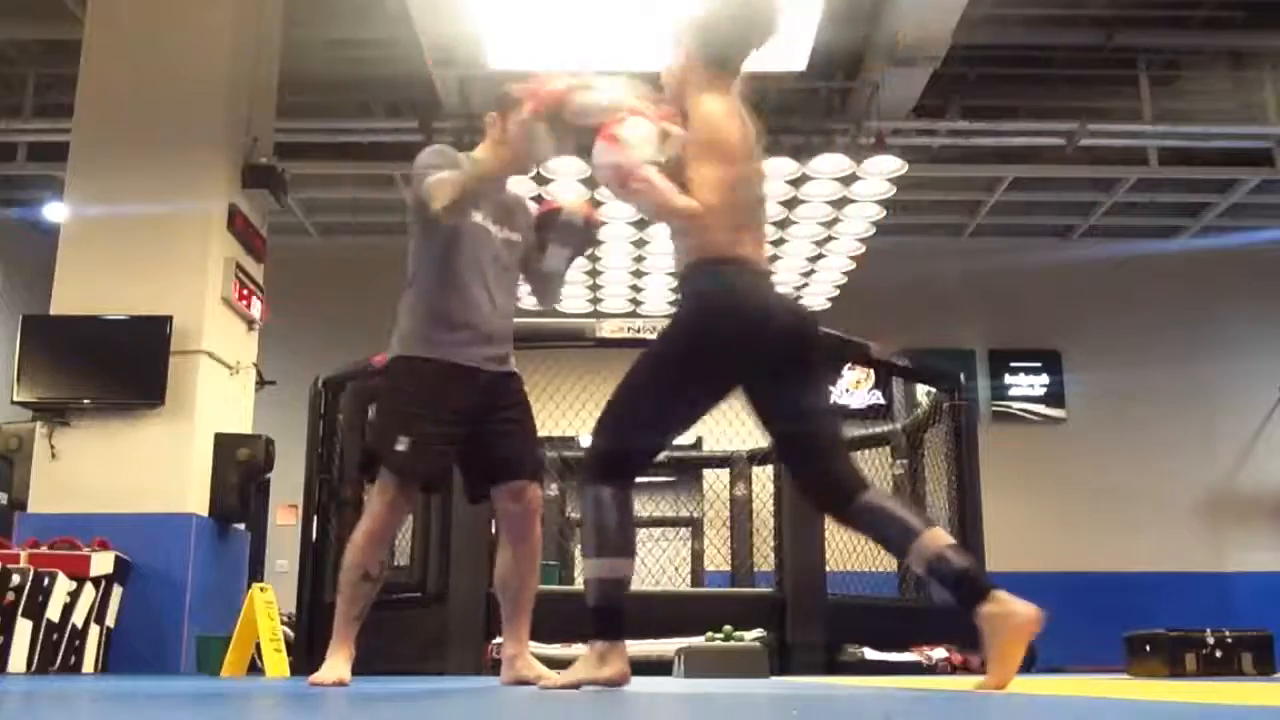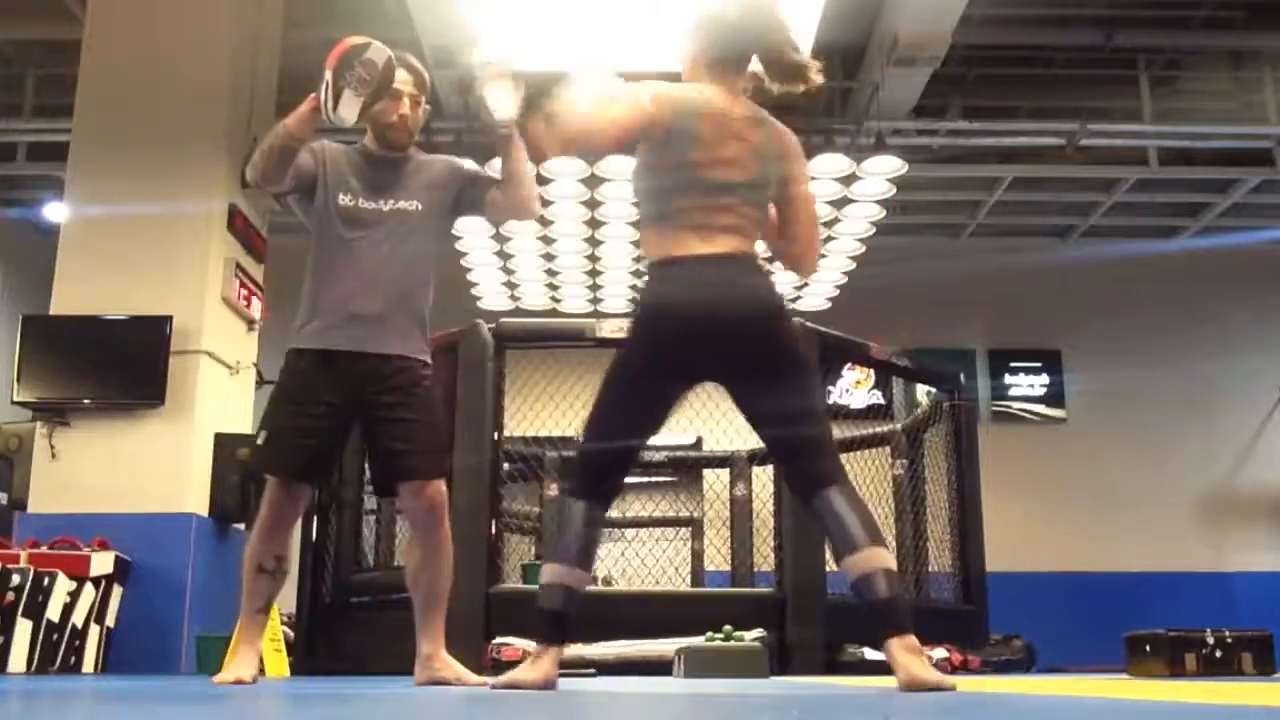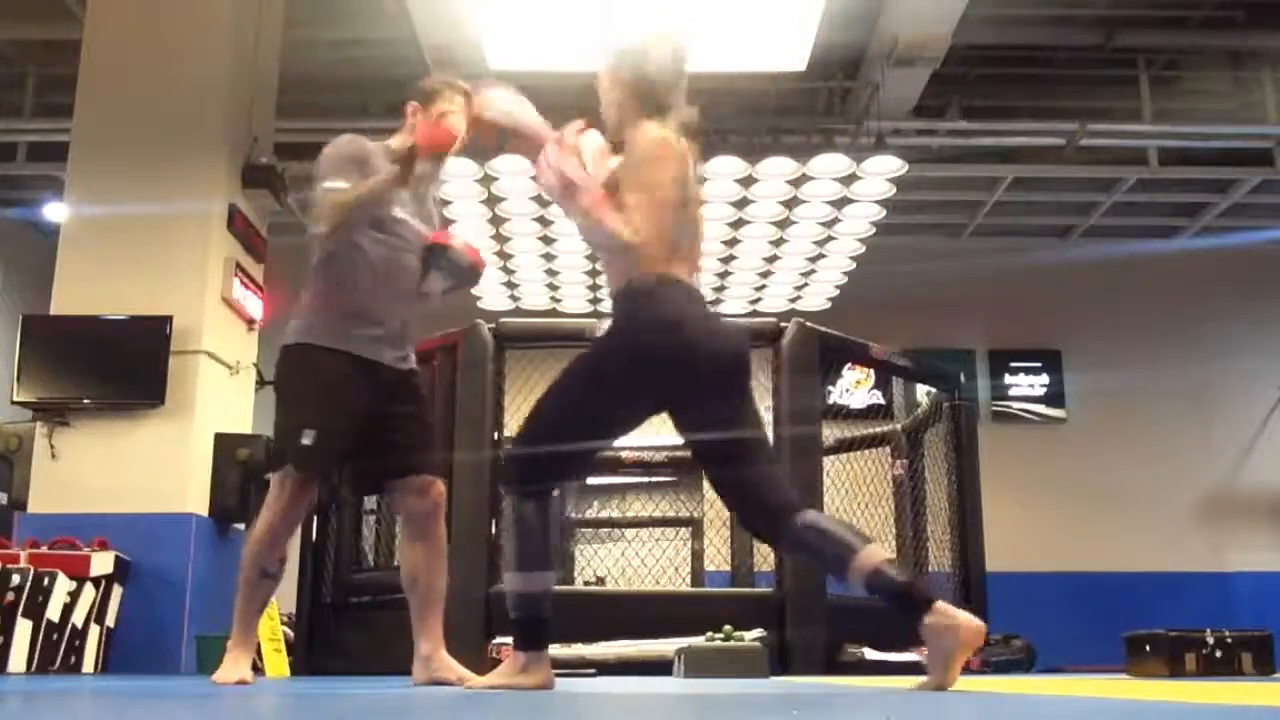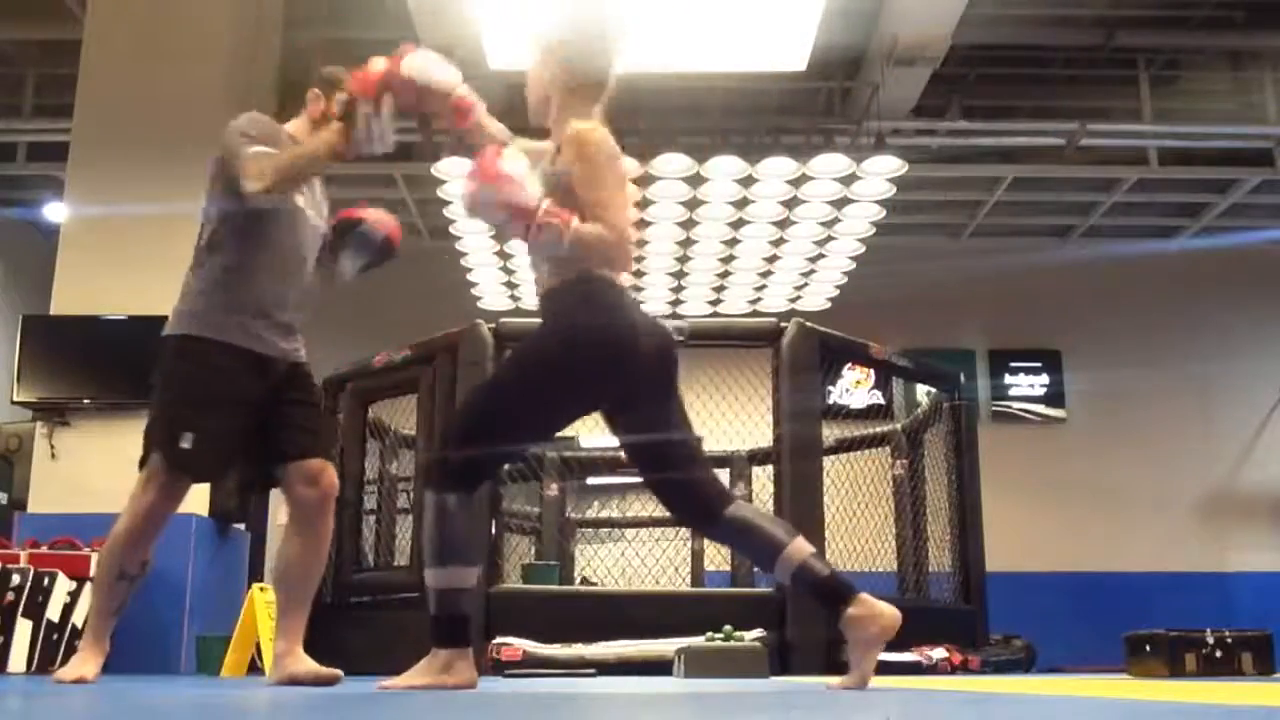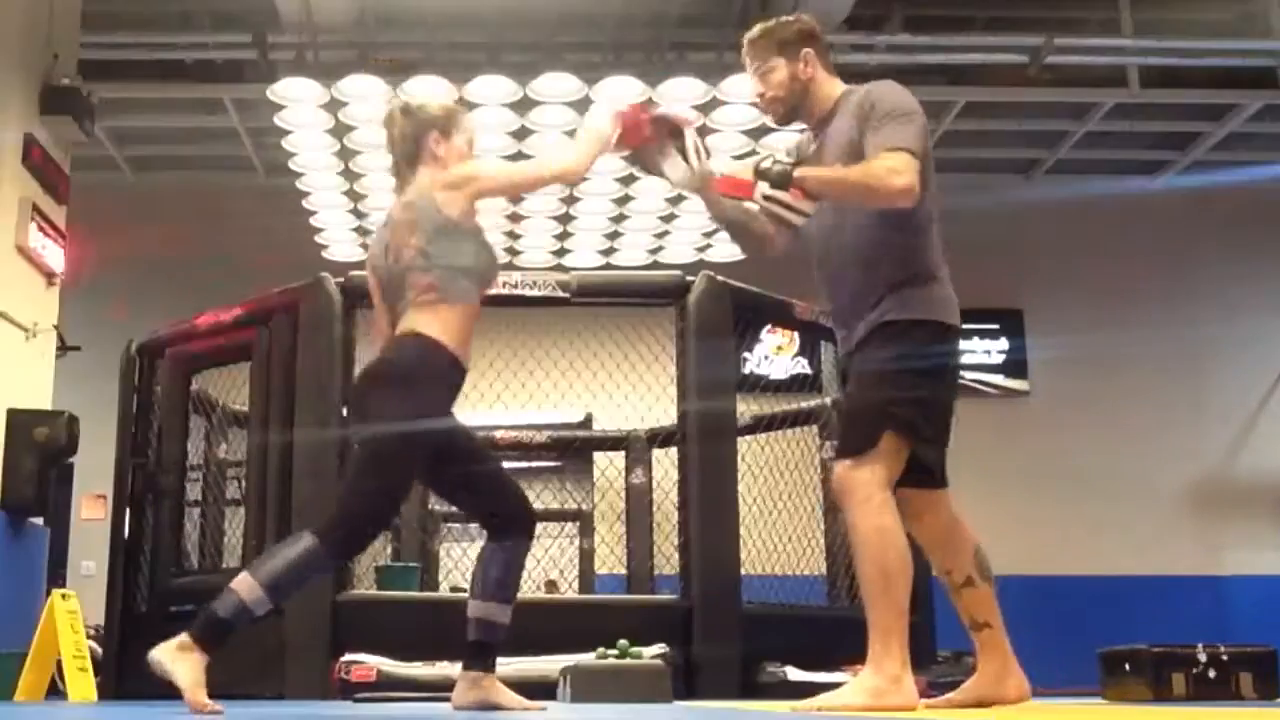
dt=0.5s
person 1, frame 1
left shoulder: (711, 117)
right shoulder: (729, 118)
left elbow: (703, 227)
left wrist: (635, 177)
left hip: (721, 317)
right hip: (764, 317)
left knee: (609, 466)
right knee: (839, 488)
left ankle: (607, 649)
right ankle: (993, 605)
person 1, frame 2
left shoulder: (664, 99)
right shoulder: (780, 137)
left elbow: (557, 137)
right elbow: (805, 256)
left wrist: (577, 100)
left hip: (671, 312)
right hip: (752, 309)
left knee: (591, 482)
right knee: (822, 480)
left ankle: (545, 653)
right ankle: (903, 647)
person 1, frame 3
left shoulder: (648, 142)
right shoulder: (658, 146)
left elbow: (638, 254)
left wrist: (584, 193)
left hip: (652, 335)
right hip: (705, 342)
left knee: (527, 471)
right knee: (772, 510)
left ankle: (528, 658)
right ankle: (936, 617)
person 1, frame 4
left shoulder: (580, 136)
right shoulder: (558, 145)
left elbow: (612, 245)
right elbow: (523, 157)
left wrist: (536, 212)
right wrist: (460, 100)
left hip: (585, 331)
right hip: (632, 338)
left knee: (456, 463)
right knee: (703, 500)
left ankle: (451, 654)
right ankle: (857, 608)
person 1, frame 5
left shoulder: (881, 101)
right shoulder: (812, 148)
left elbow: (900, 184)
right elbow: (761, 239)
left wrist: (794, 177)
right wrist: (698, 177)
left hip: (908, 323)
right hip: (872, 338)
left knee: (860, 478)
right knee: (924, 504)
left ankle: (887, 674)
right ankle: (998, 668)
person 2, frame 1
left shoulder: (519, 209)
right shoulder: (442, 161)
left elbow: (545, 294)
right elbow: (450, 205)
left wrist: (563, 247)
right wrist: (512, 143)
left hip: (494, 370)
right hip: (429, 360)
left knee: (523, 505)
right knee: (390, 500)
left ankle: (517, 655)
right ankle: (339, 651)
person 2, frame 2
left shoulder: (445, 177)
right shoulder: (327, 160)
left elbow: (523, 207)
right elbow: (260, 174)
left wrist: (507, 127)
right wrist: (321, 101)
left hip: (400, 362)
right hip: (319, 354)
left knee: (427, 501)
right knee: (282, 497)
left ankle: (432, 653)
right ankle: (247, 648)
person 2, frame 3
left shoulder: (425, 200)
right shoulder: (350, 152)
right elbow: (328, 224)
left wrist: (452, 271)
right wrist: (399, 168)
left hip: (392, 364)
right hip: (324, 351)
left knee: (426, 501)
right knee: (292, 495)
left ankle: (431, 653)
right ankle: (240, 649)
person 2, frame 4
left shoulder: (315, 190)
right shoulder: (254, 131)
left elbow: (328, 269)
right elbow: (262, 183)
left wrist: (363, 242)
right wrist: (347, 132)
left hip: (282, 357)
right hip: (211, 344)
left knee: (318, 488)
right knee: (161, 491)
left ankle: (289, 650)
right ankle: (93, 644)
person 2, frame 5
left shoulder: (391, 230)
right shoulder: (453, 186)
right elbow: (569, 166)
right wrist: (603, 125)
left hip: (414, 393)
right hip: (412, 384)
left knee: (513, 518)
right knee: (345, 530)
right ankle: (189, 646)
